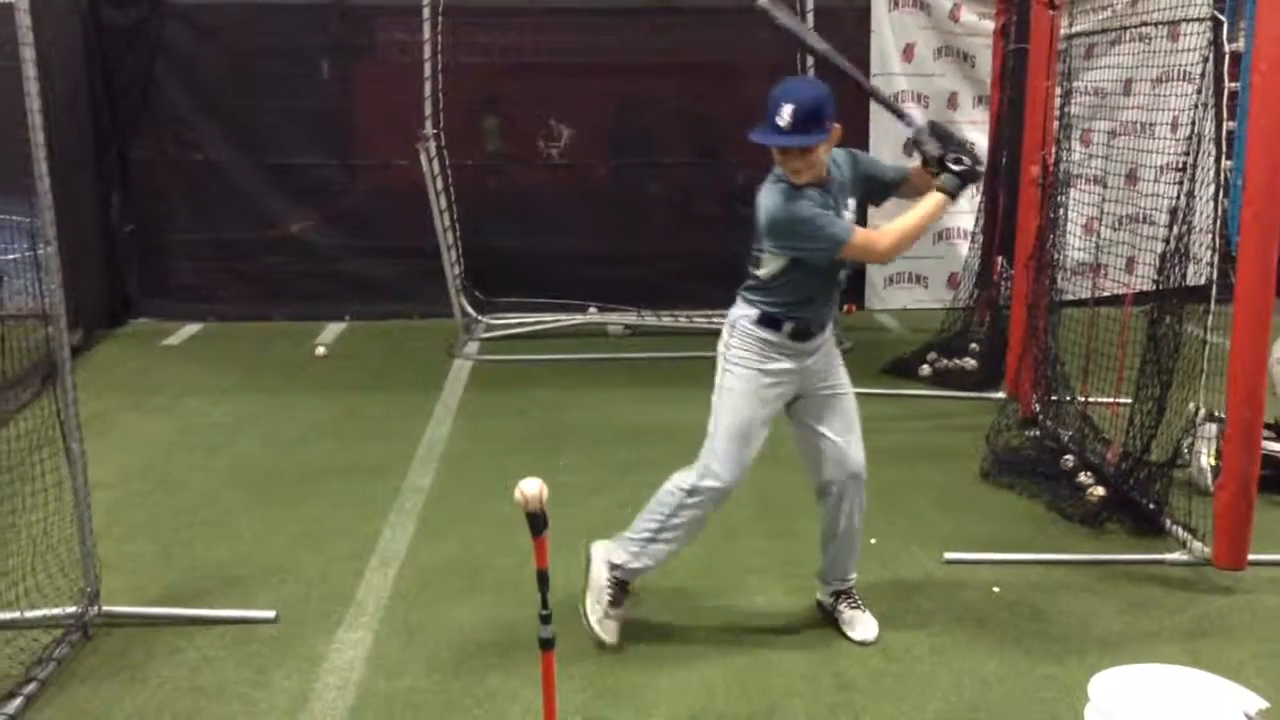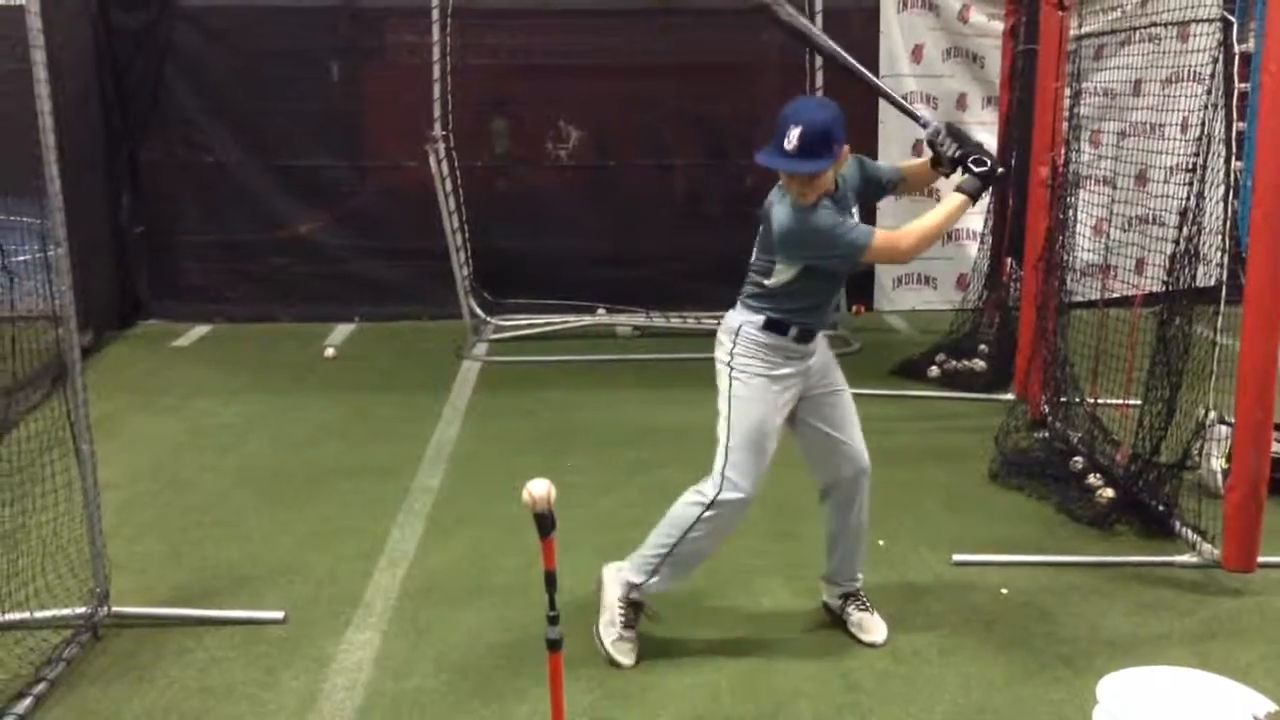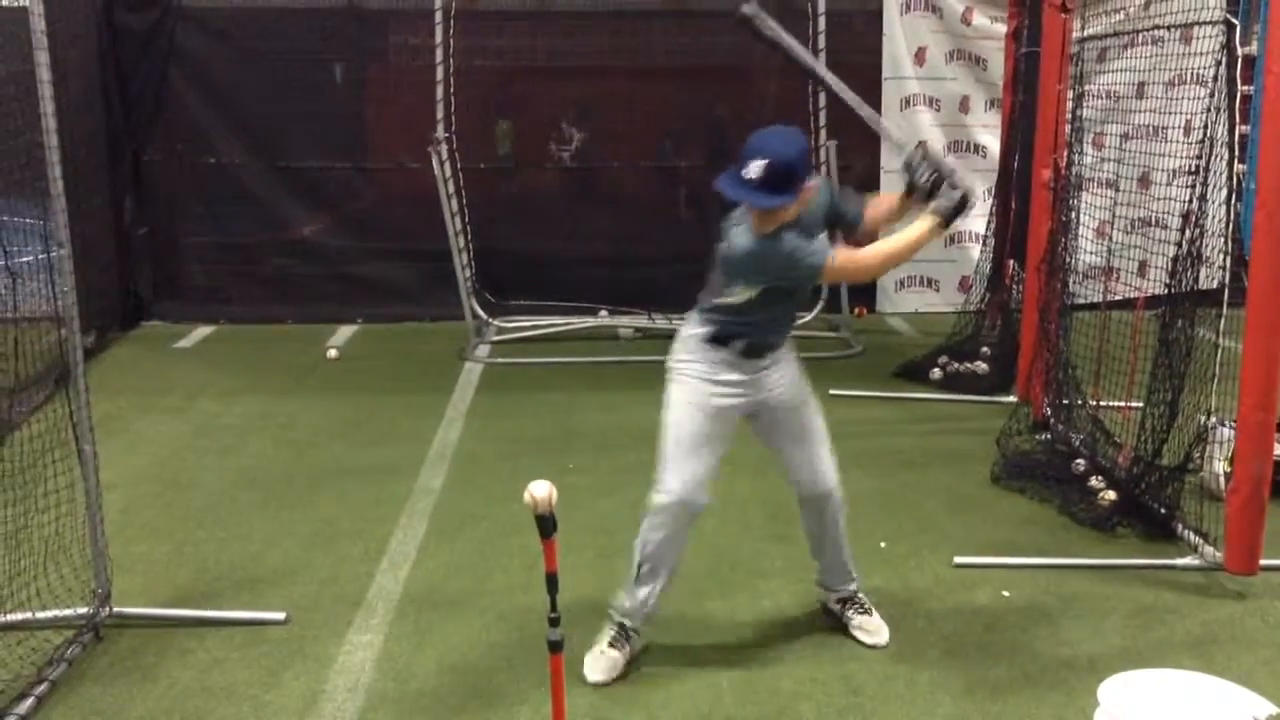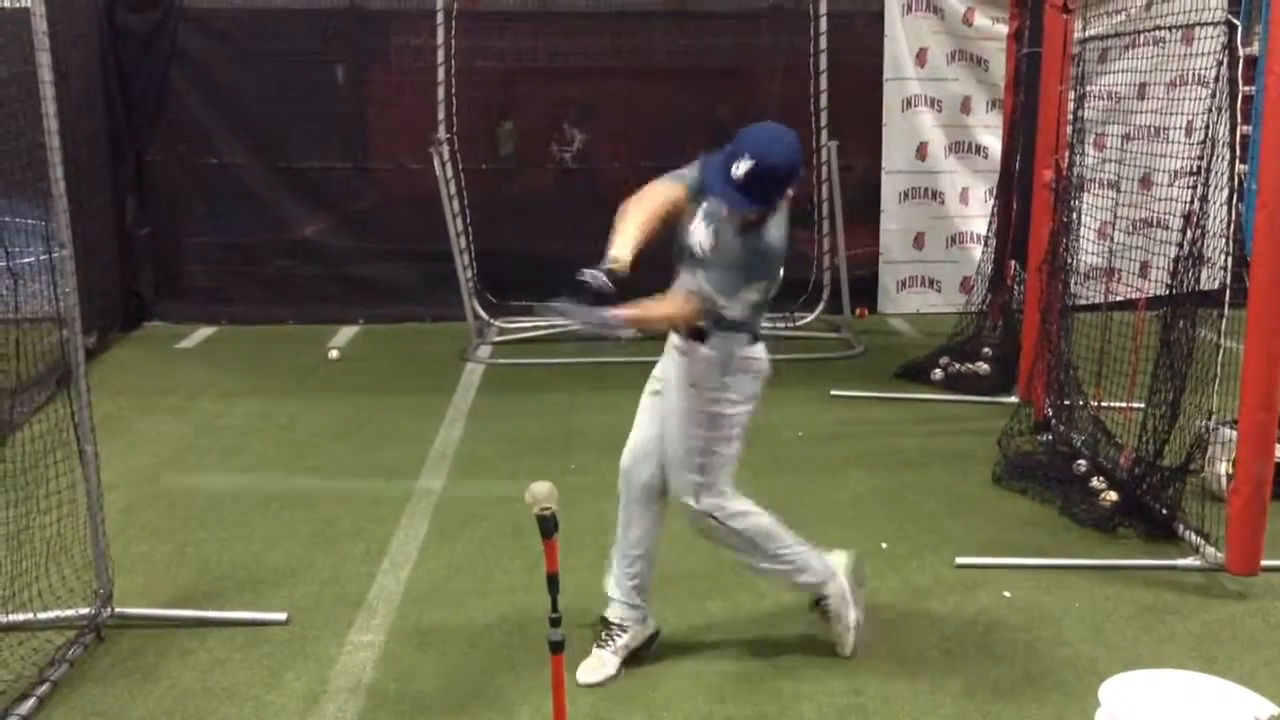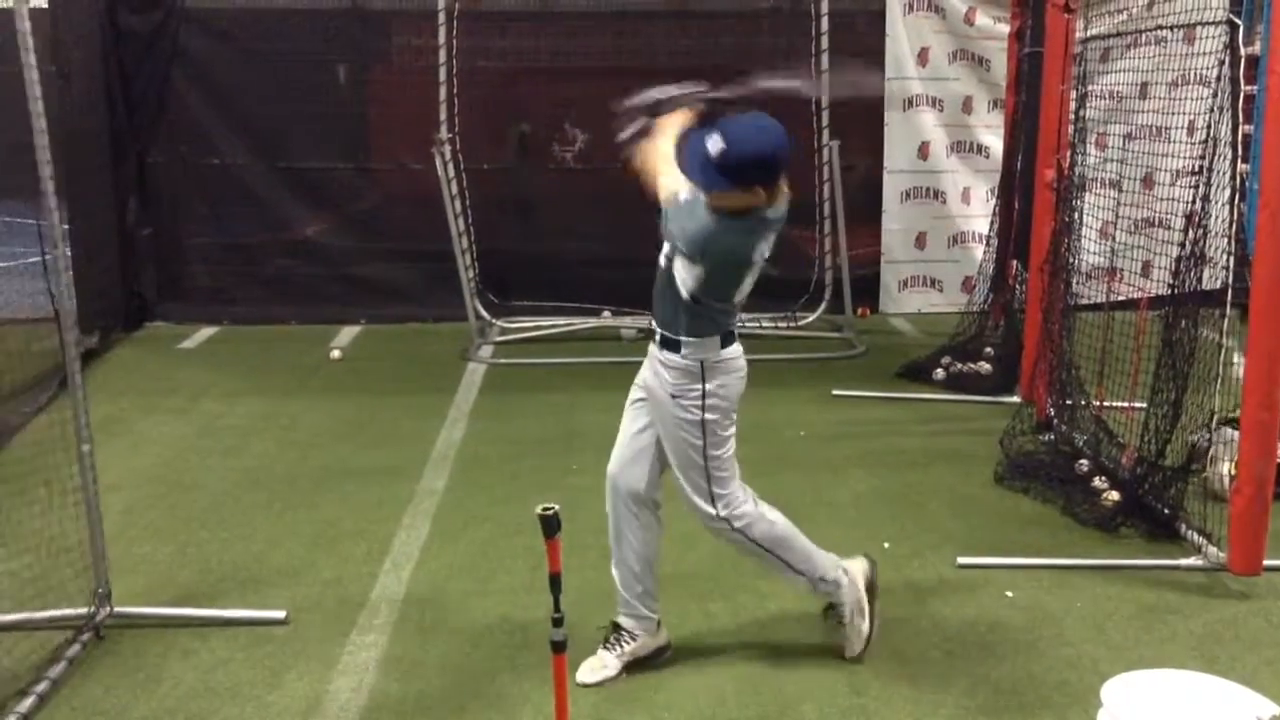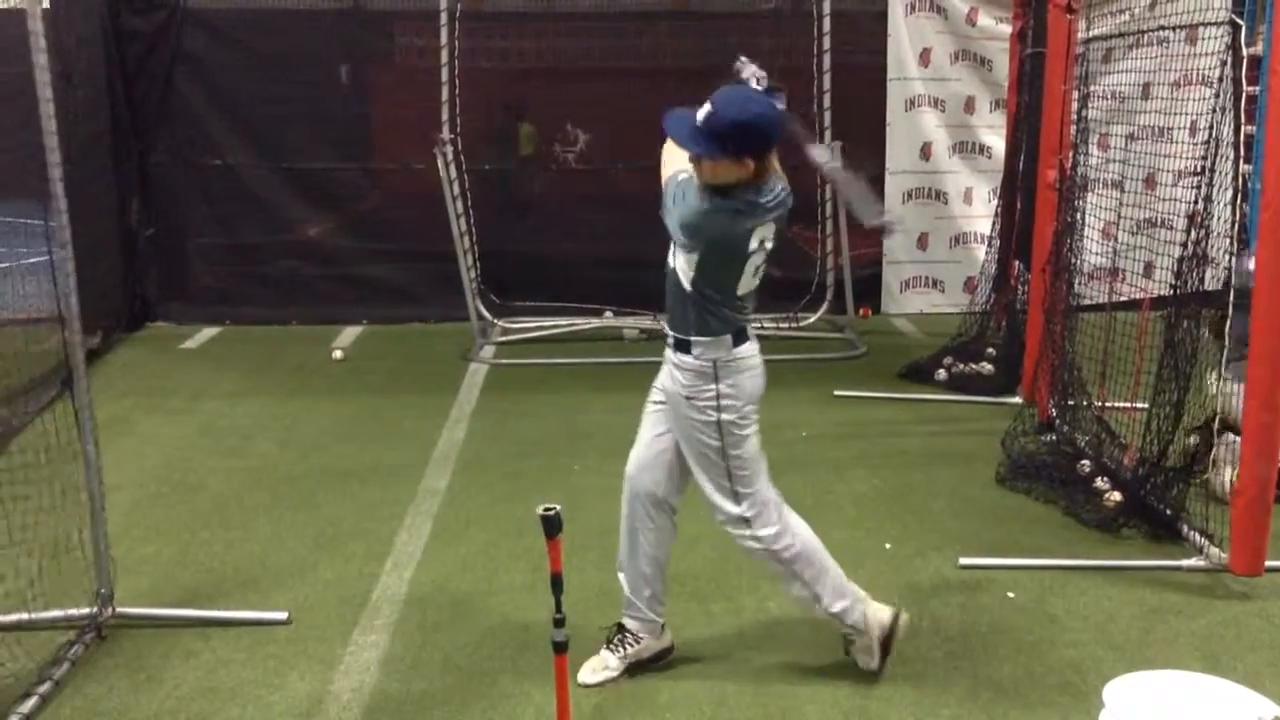
dt=0.2s
person 1, frame 1
left shoulder: (847, 165)
right shoulder: (782, 206)
left elbow: (914, 187)
right elbow: (880, 248)
left wrist: (939, 164)
right wrist: (950, 187)
left hip: (817, 344)
right hip: (759, 345)
left knee: (846, 469)
right knee: (717, 474)
left ankle: (837, 588)
right ankle: (619, 563)
person 1, frame 2
left shoulder: (849, 172)
right shoulder: (794, 219)
left elbow: (906, 180)
right elbow: (900, 248)
left wrist: (943, 159)
right wrist: (970, 191)
left hip: (810, 347)
right hip: (759, 350)
left knee: (851, 467)
right knee: (732, 487)
left ankle: (843, 590)
right ankle: (632, 583)
person 1, frame 3
left shoulder: (816, 197)
right shoulder: (750, 245)
left elbow: (865, 217)
right elbow: (862, 267)
left wrist: (914, 193)
right wrist: (938, 216)
left hip: (773, 362)
right hip: (710, 364)
left knee: (820, 485)
right knee: (678, 494)
left ankle: (840, 592)
right ankle: (626, 621)
person 1, frame 4
left shoulder: (760, 245)
right shoulder: (720, 180)
left elbow: (686, 310)
right elbow: (649, 202)
left wrist: (618, 315)
right wrist: (616, 267)
left hip: (720, 365)
right hip: (684, 351)
left knee: (706, 500)
right knee: (639, 475)
left ankle: (824, 576)
right ankle: (627, 621)
person 1, frame 5
left shoulder: (720, 231)
right shoulder: (768, 199)
left elbow: (663, 170)
left wrist: (667, 132)
left hip: (696, 369)
right hip: (670, 353)
left knee: (721, 504)
right knee: (627, 480)
left ankle: (840, 581)
right ankle: (639, 628)
person 1, frame 6
left shoulder: (703, 216)
right shoulder: (773, 193)
left elbow: (672, 160)
left hip: (711, 371)
right hip: (689, 360)
left knee: (750, 512)
right knee: (645, 485)
left ankle: (861, 616)
right ankle: (643, 629)
